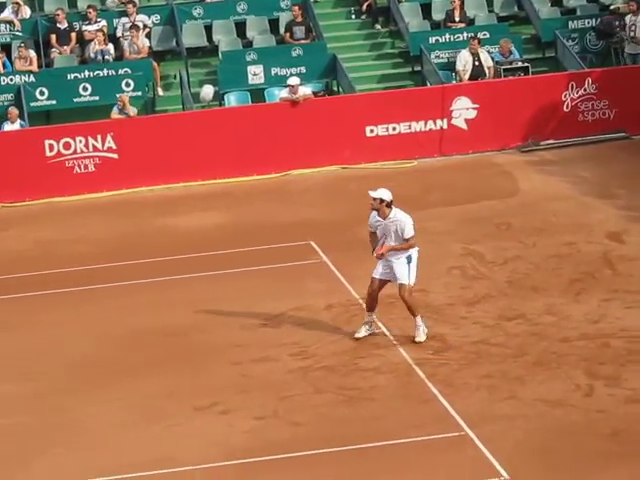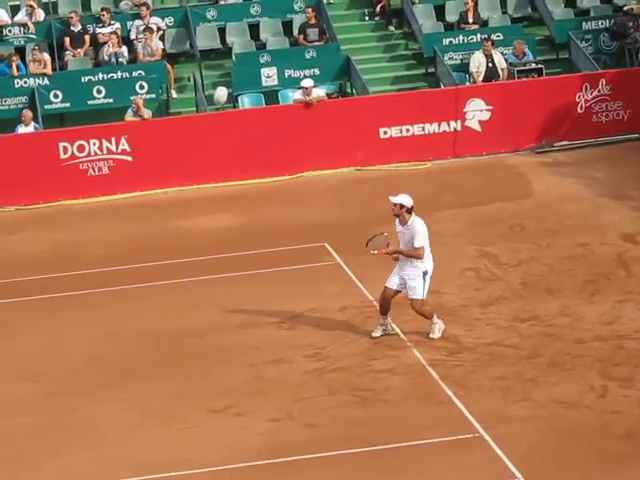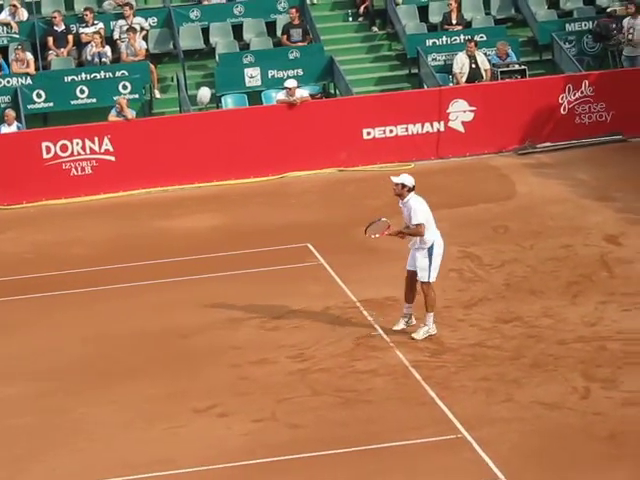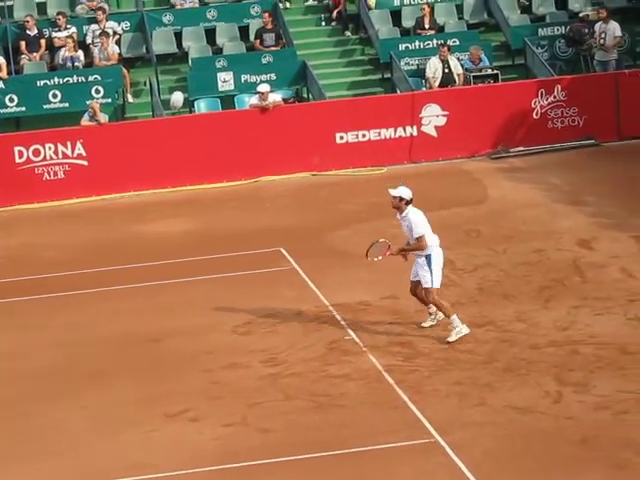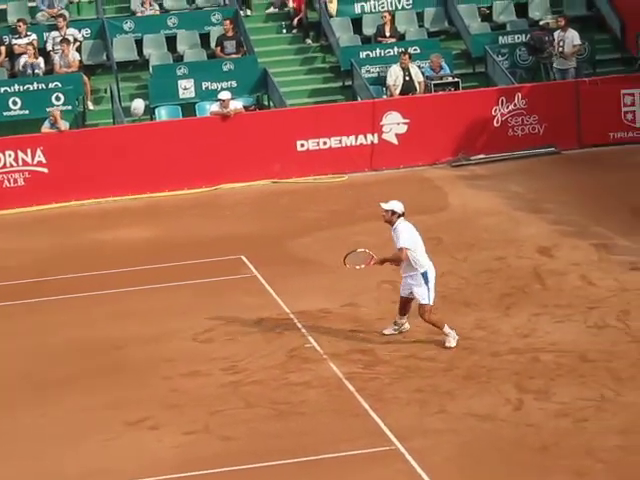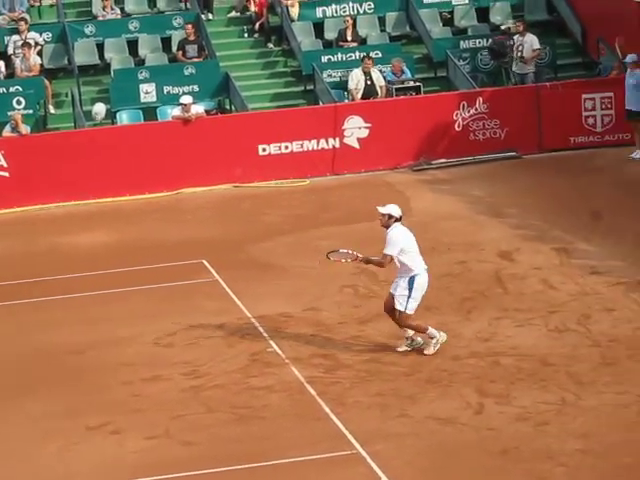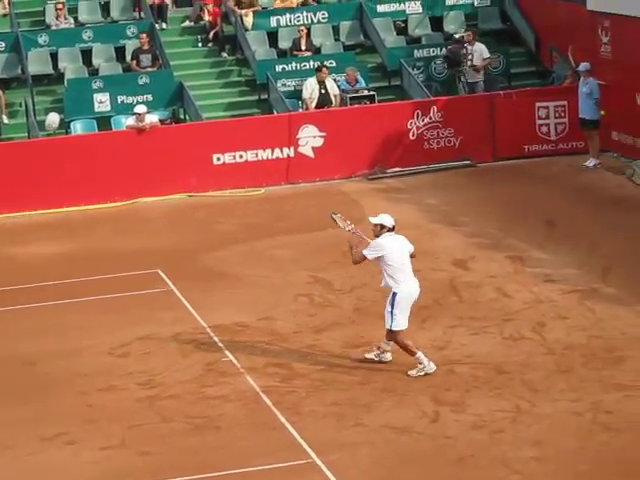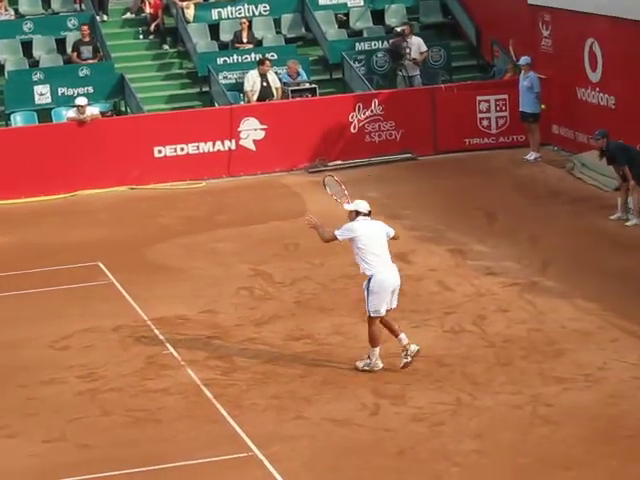
dt=0.2s
person 1, frame 1
left shoulder: (403, 219)
right shoulder: (374, 217)
left elbow: (412, 243)
left wrist: (390, 247)
right wrist: (376, 248)
left hip: (405, 258)
right hip: (386, 258)
left knee: (405, 295)
right knee: (372, 291)
left ankle: (419, 325)
right ankle: (369, 325)
person 1, frame 2
left shoulder: (417, 226)
right shoulder: (399, 222)
left elbow: (419, 255)
left wrist: (397, 250)
right wrist: (396, 253)
left hip: (419, 269)
right hip: (403, 267)
left knee: (416, 306)
right knee: (384, 297)
left ankle: (437, 323)
right ankle: (383, 325)
person 1, frame 3
left shoulder: (415, 204)
right shoulder: (405, 202)
left elbow: (420, 231)
left wrist: (399, 231)
right wrist: (404, 230)
left hip: (430, 248)
right hip: (417, 247)
left knee: (426, 288)
right knee: (409, 282)
left ankle: (429, 325)
right ankle: (407, 317)
person 1, frame 4
left shoulder: (414, 216)
right shoulder: (403, 215)
left elbow: (423, 244)
left wrist: (401, 250)
right wrist: (405, 249)
left hip: (430, 257)
right hip: (422, 257)
left knee: (432, 296)
right knee: (415, 290)
left ankle: (458, 326)
right ankle: (434, 314)
person 1, frame 5
left shoulder: (402, 229)
right shoulder: (400, 227)
left elbow: (401, 257)
left wrist: (384, 259)
right wrist: (395, 259)
left hip: (422, 274)
right hip: (411, 273)
left knee: (424, 314)
right knee: (404, 303)
left ankle: (450, 334)
right ankle: (400, 324)
person 1, frame 6
left shoulder: (394, 235)
right shoulder: (400, 230)
left elbow: (384, 263)
left wrist: (368, 260)
left hip: (415, 278)
right hip: (408, 276)
left knee: (403, 319)
right knee: (388, 308)
left ankle: (435, 335)
right ankle: (413, 339)
person 1, frame 7
left shoulder: (381, 243)
right shoulder: (400, 239)
left elbow: (356, 260)
right elbow: (413, 254)
left wrist: (353, 244)
left hip: (402, 292)
right hip: (413, 287)
left knee: (396, 335)
right knee: (393, 324)
left ankle: (425, 364)
right ankle: (382, 352)
person 1, frame 8
left shoulder: (353, 227)
right shoulder: (379, 225)
left elbow: (326, 238)
right elbow: (394, 236)
left wrist: (315, 225)
left hip: (378, 277)
right hip: (392, 273)
left knee: (373, 320)
right knee: (382, 317)
left ankle: (373, 359)
right ankle: (408, 347)
